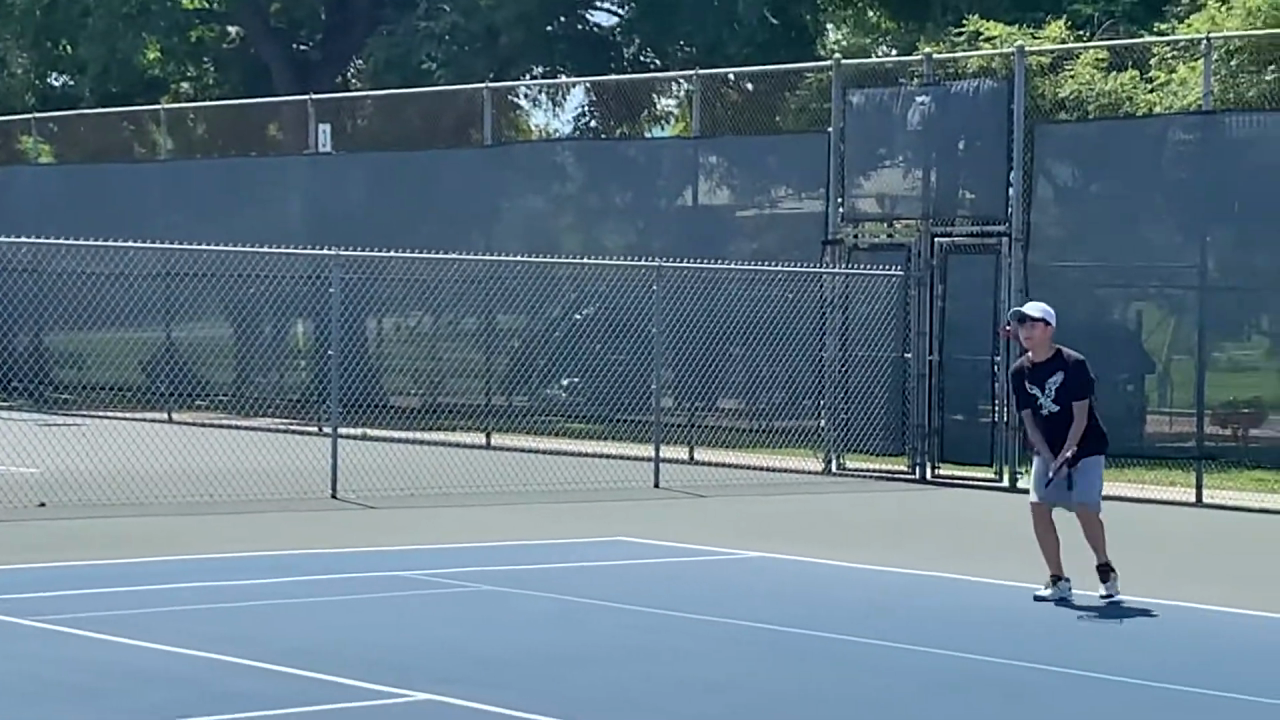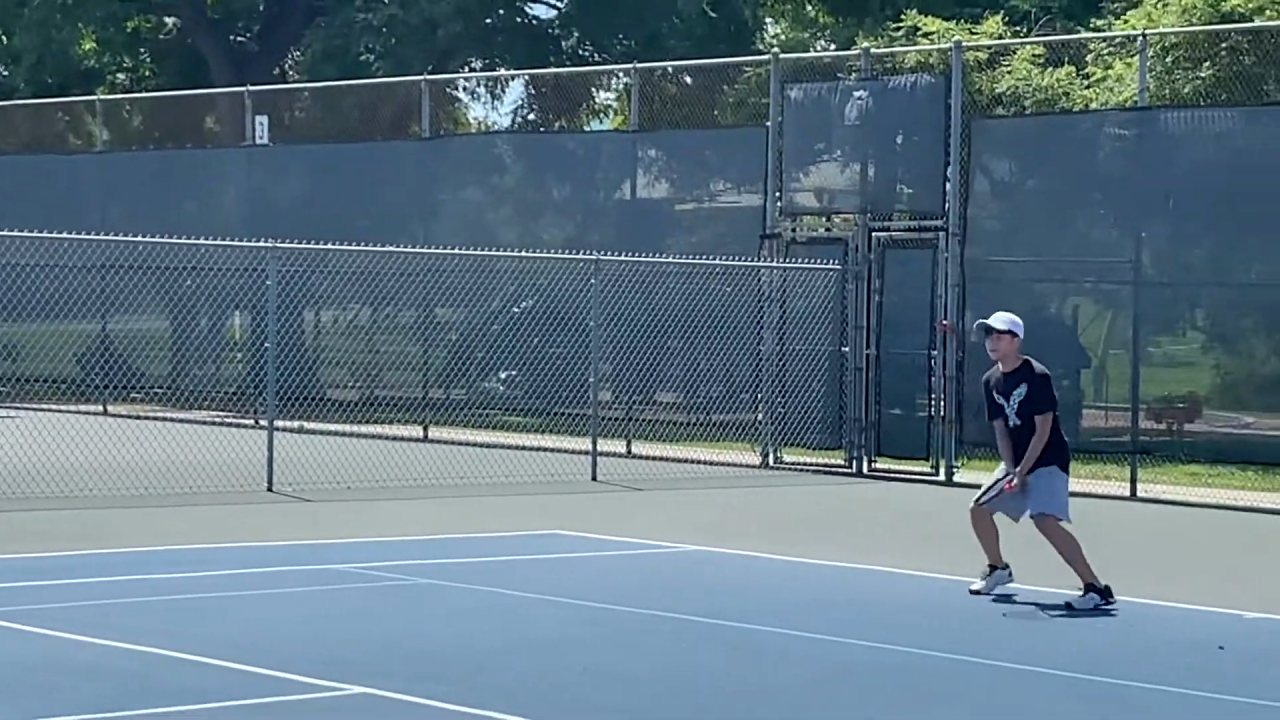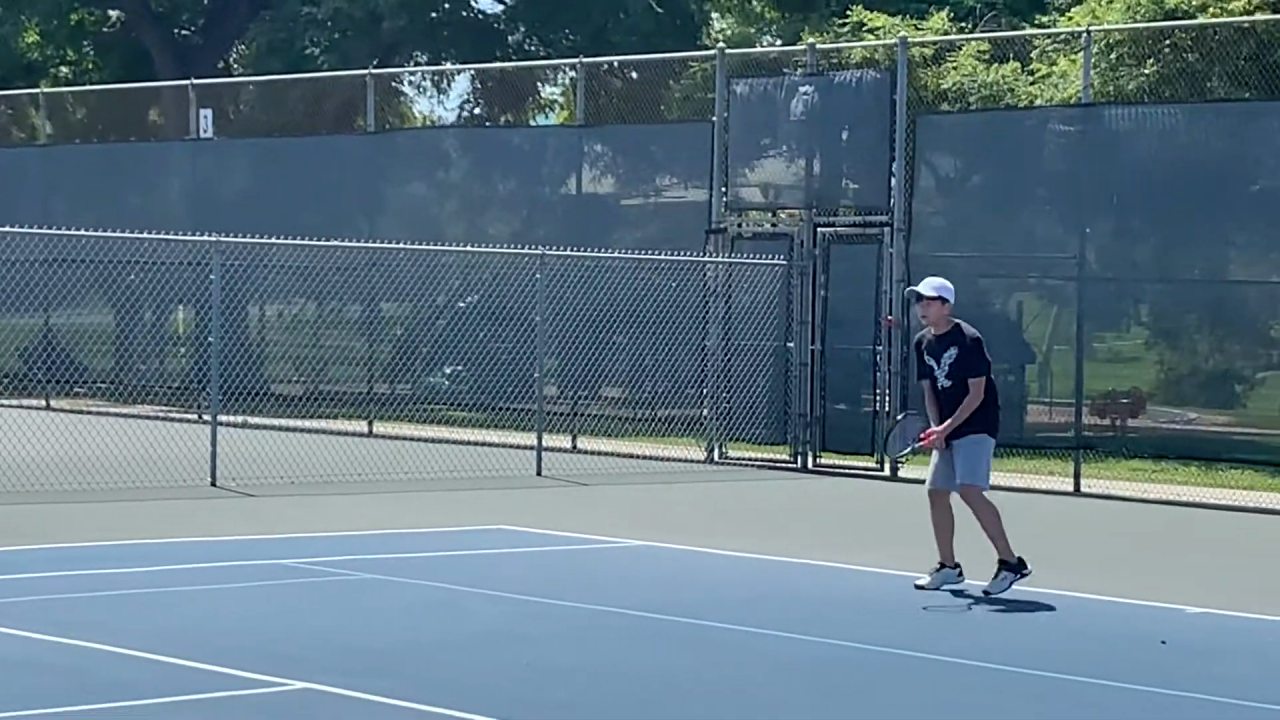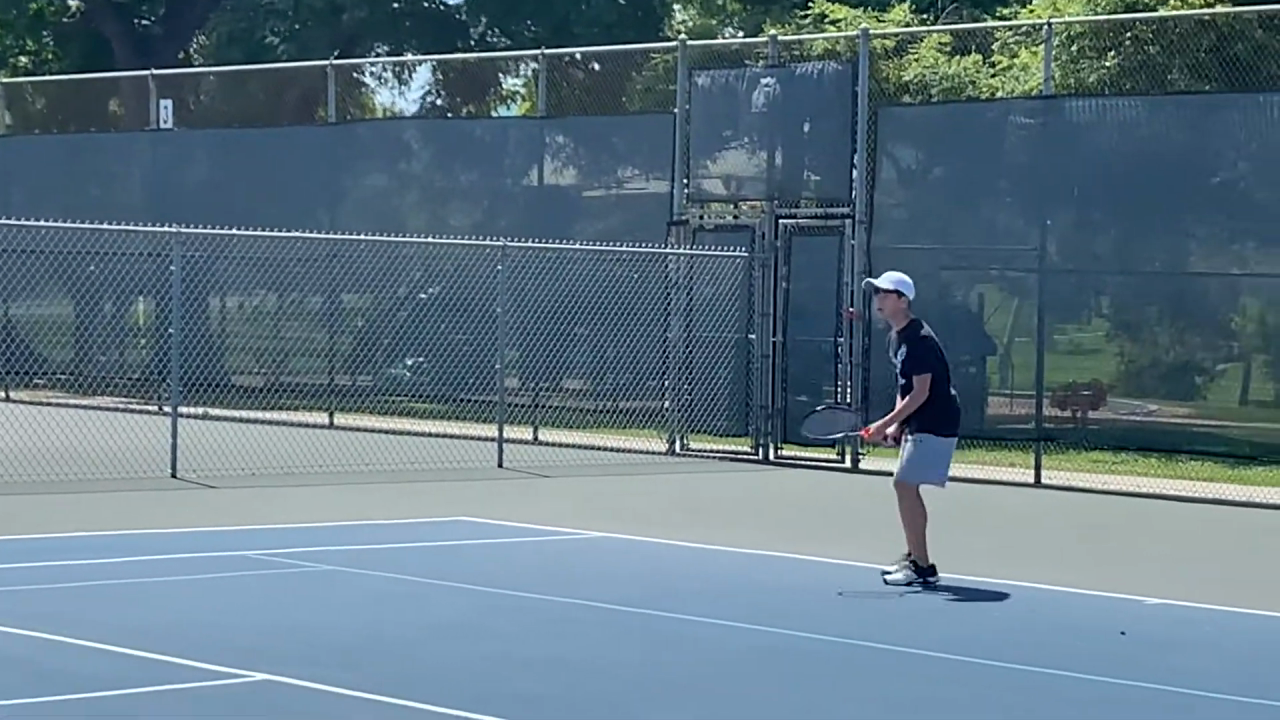
dt=0.3s
person 1, frame 1
left shoulder: (1073, 363)
right shoulder: (1018, 372)
left elbow: (1080, 416)
right elbow: (1028, 421)
left wrist: (1063, 457)
right wrist: (1050, 459)
left hip: (1086, 448)
right hip: (1047, 450)
left knee: (1084, 509)
right knee: (1039, 508)
left ankle: (1104, 567)
right ankle: (1058, 580)
person 1, frame 2
left shoulder: (1038, 376)
right shoulder: (990, 380)
left elbow: (1043, 432)
right elbow: (1001, 431)
left wrist: (1022, 472)
right wrist: (1011, 472)
left hip: (1047, 461)
right hip: (1016, 461)
left knee: (1046, 522)
right knee: (979, 510)
left ankle: (1094, 587)
right ankle: (998, 569)
person 1, frame 3
left shoulder: (968, 340)
right shoulder: (921, 343)
left elbow: (977, 395)
right elbow: (929, 391)
left wrist: (944, 429)
right wrist: (937, 429)
left hip: (976, 428)
right hip: (951, 432)
left knee: (970, 492)
right knee: (937, 493)
left ankle: (1011, 563)
right ankle: (948, 567)
person 1, frame 4
left shoulder: (920, 338)
right shoulder: (895, 338)
left elbow: (921, 393)
left wrist: (885, 422)
right wrist: (896, 426)
left hip: (936, 424)
right hip: (917, 424)
left knee: (906, 486)
right knee: (903, 487)
left ankle: (923, 567)
right ankle: (913, 557)
